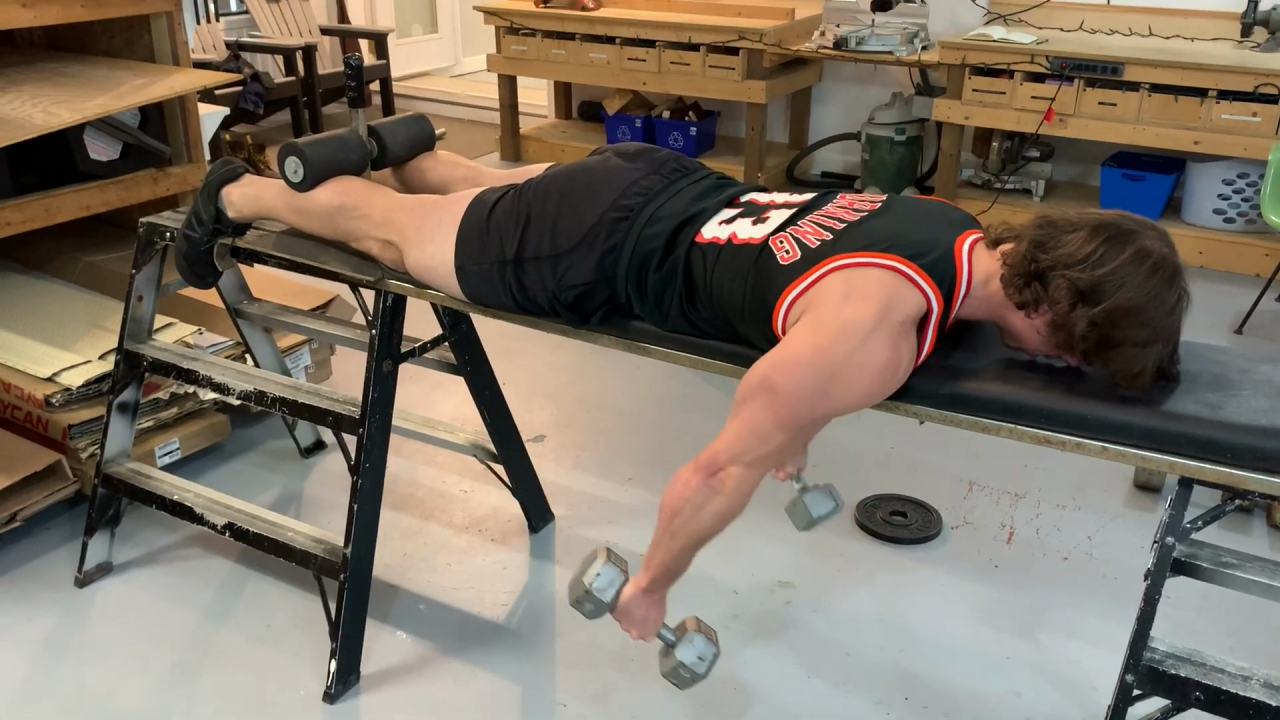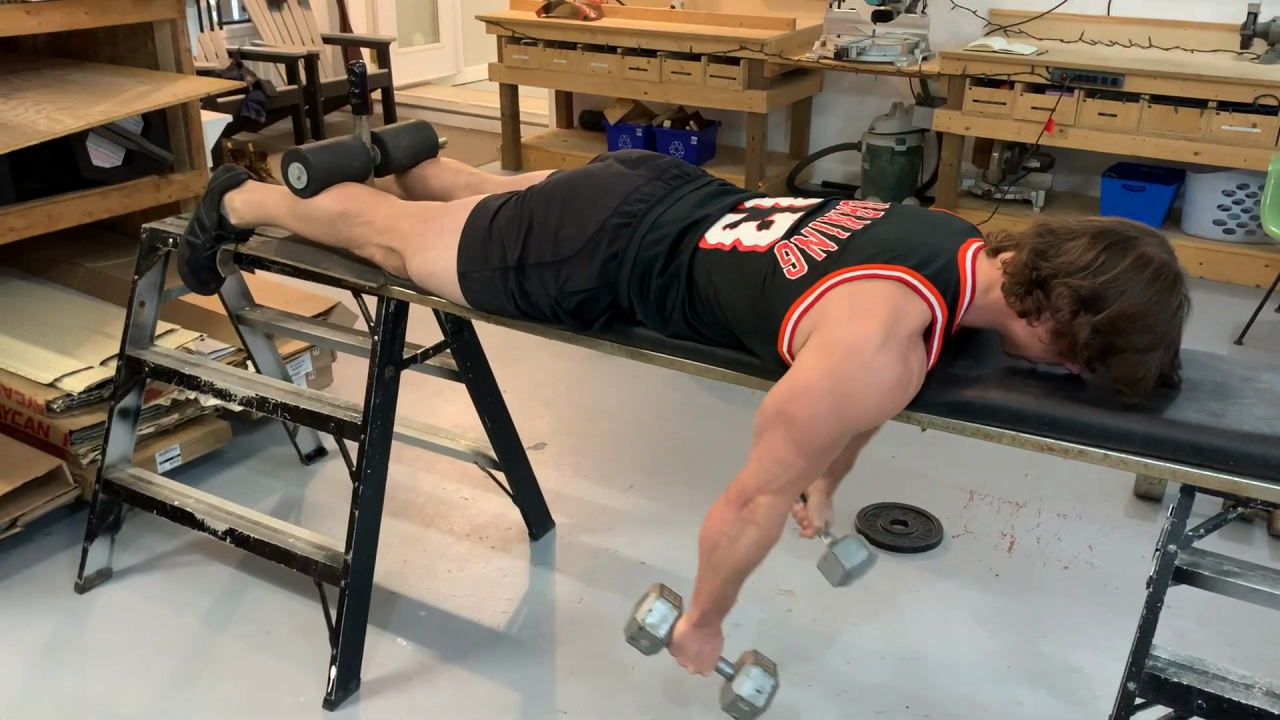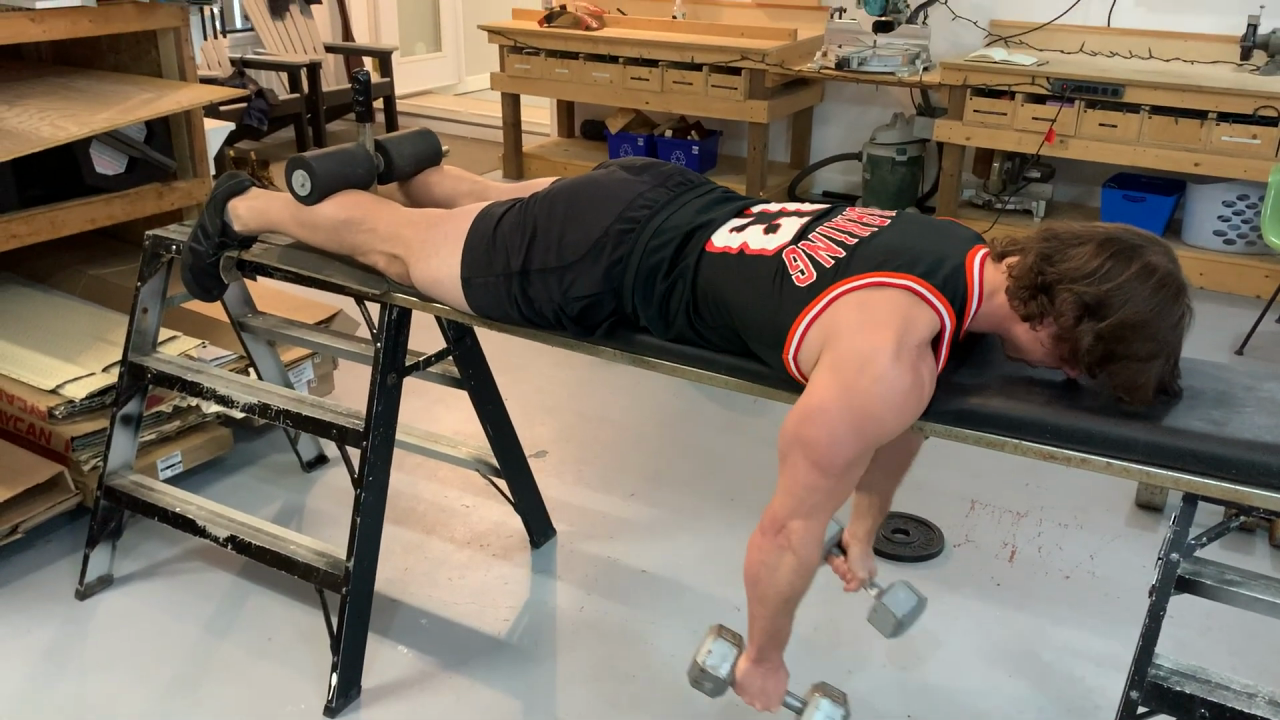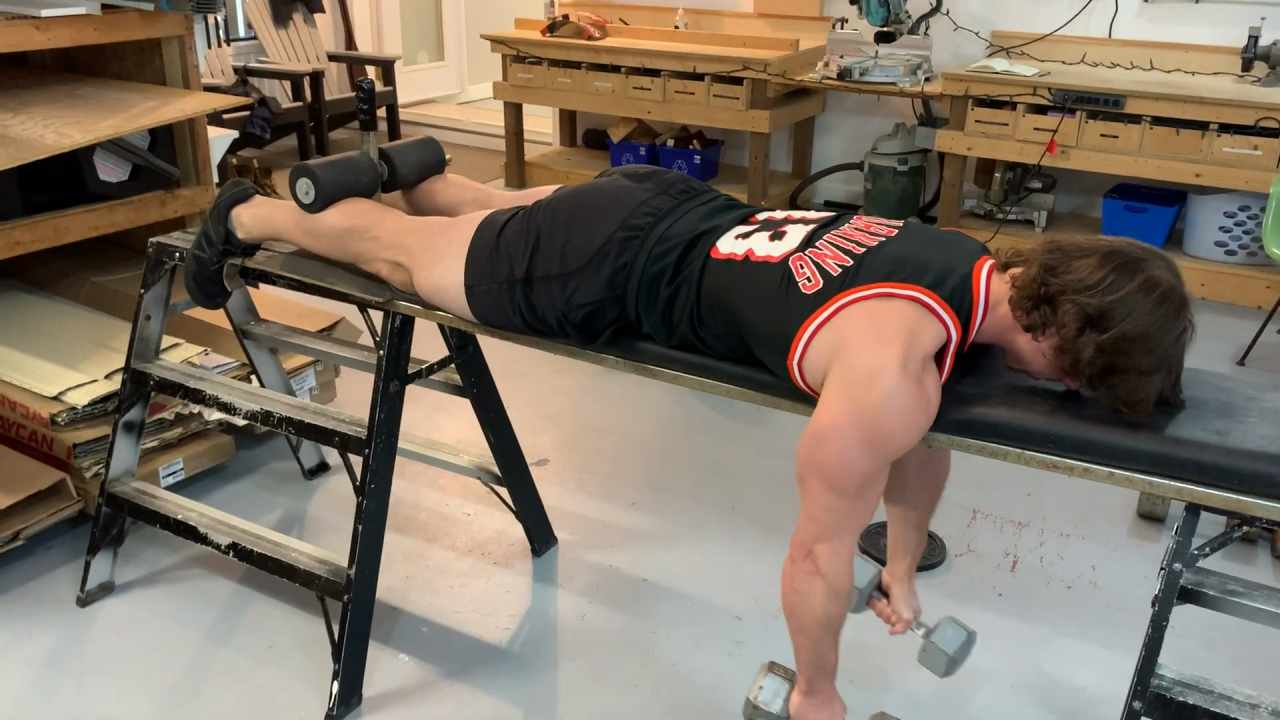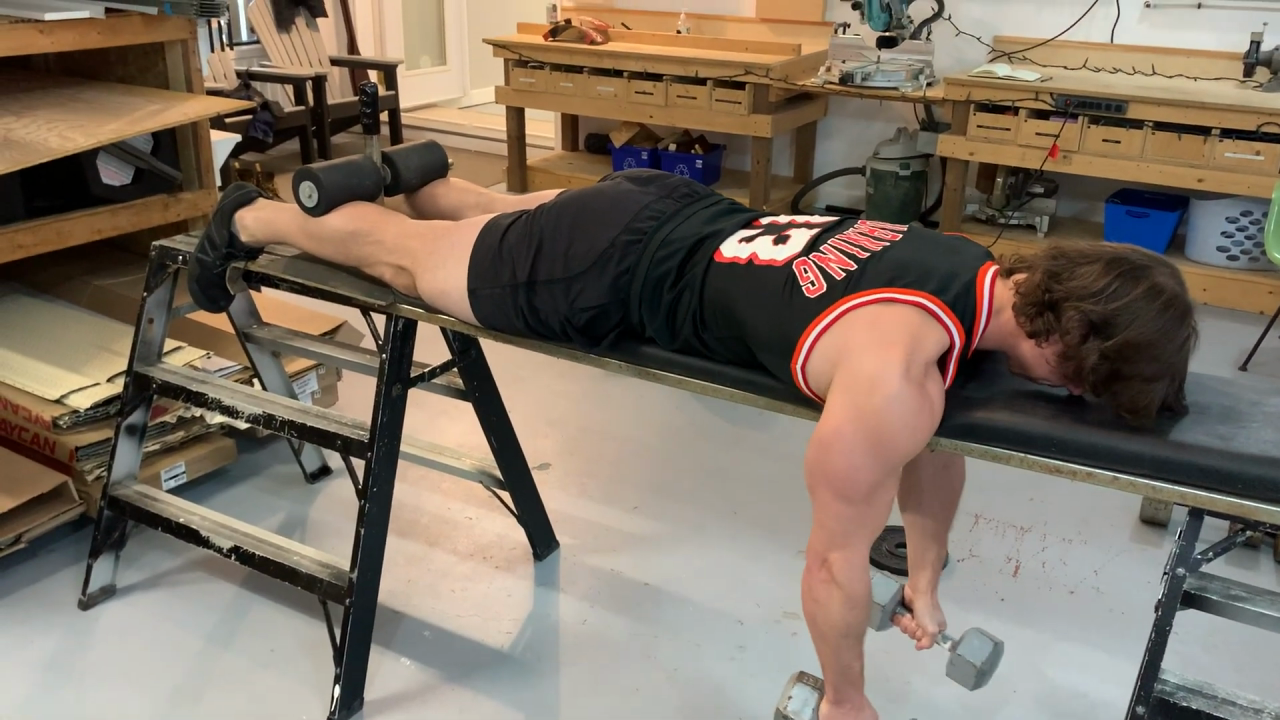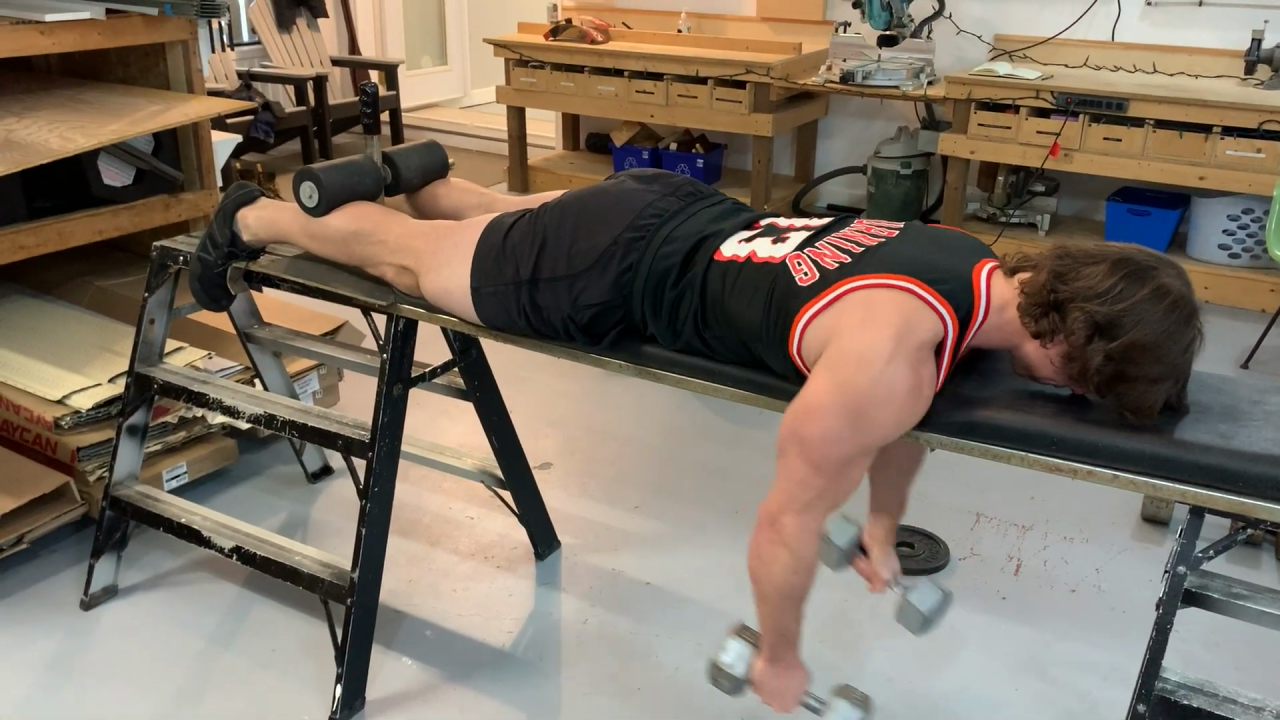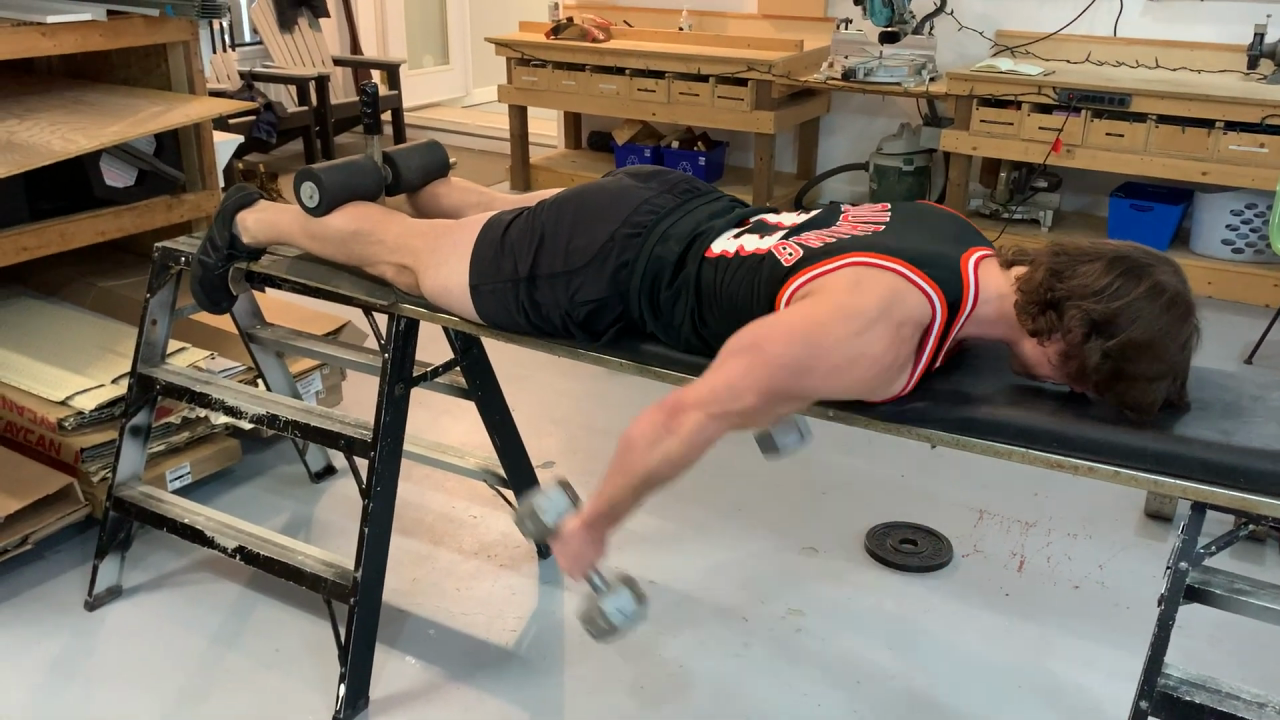
dt=0.3s
person 1, frame 1
left shoulder: (959, 230)
right shoulder: (875, 332)
right elbow: (721, 468)
left wrist: (800, 431)
right wrist: (648, 587)
left hip: (654, 184)
right hip: (595, 250)
left knee: (486, 180)
right knee: (390, 232)
right ankle: (238, 194)
person 1, frame 2
left shoulder: (962, 244)
right shoulder: (878, 347)
right elbow: (752, 499)
left wrist: (828, 483)
right wrist: (701, 622)
left hip: (654, 193)
right hip: (596, 257)
left knee: (480, 189)
right knee: (392, 238)
right ankle: (239, 201)
person 1, frame 3
left shoulder: (965, 252)
right shoulder: (886, 356)
right elbow: (787, 527)
left wrist: (866, 533)
left hip: (659, 198)
right hip: (599, 262)
left knee: (486, 201)
right knee: (397, 245)
right ankle: (243, 207)
person 1, frame 4
left shoulder: (971, 264)
right shoulder: (891, 369)
left elbow: (919, 440)
right elbow: (818, 549)
left wrist: (904, 568)
left hip: (660, 207)
right hip: (604, 272)
left knee: (492, 203)
right knee: (400, 254)
right ankle: (248, 216)
person 1, frame 5
left shoulder: (975, 270)
right shoulder: (894, 373)
left elbow: (935, 441)
right elbow: (834, 558)
left wrist: (926, 579)
left hip: (667, 213)
right hip: (608, 276)
left knee: (496, 209)
right knee: (404, 256)
right ankle: (250, 221)
person 1, frame 6
left shoulder: (976, 265)
right shoulder: (887, 355)
right elbow: (787, 521)
left wrist: (883, 531)
left hip: (666, 214)
right hip: (611, 275)
left knee: (492, 208)
right knee: (409, 256)
right ankle: (252, 219)
person 1, frame 7
left shoulder: (966, 243)
right shoulder: (883, 329)
right elbow: (689, 415)
left wrist: (777, 366)
right wrist: (590, 524)
left hip: (666, 213)
right hip: (614, 271)
left knee: (490, 210)
right knee: (413, 260)
right ankle: (258, 221)
